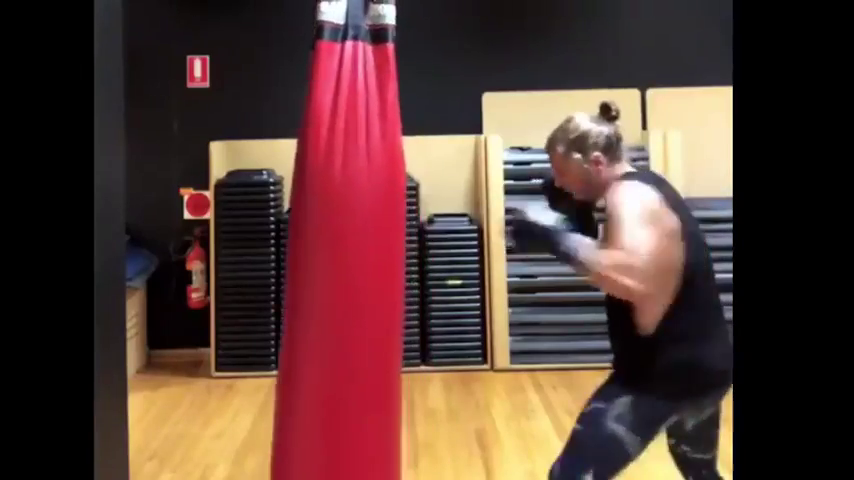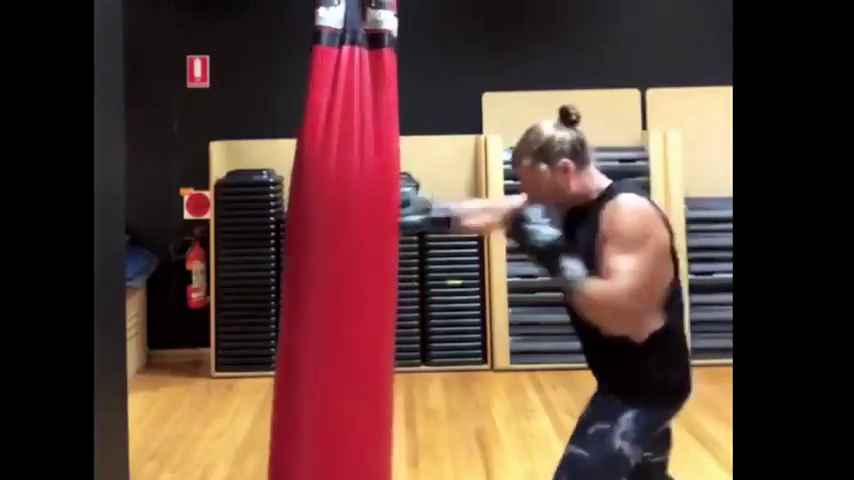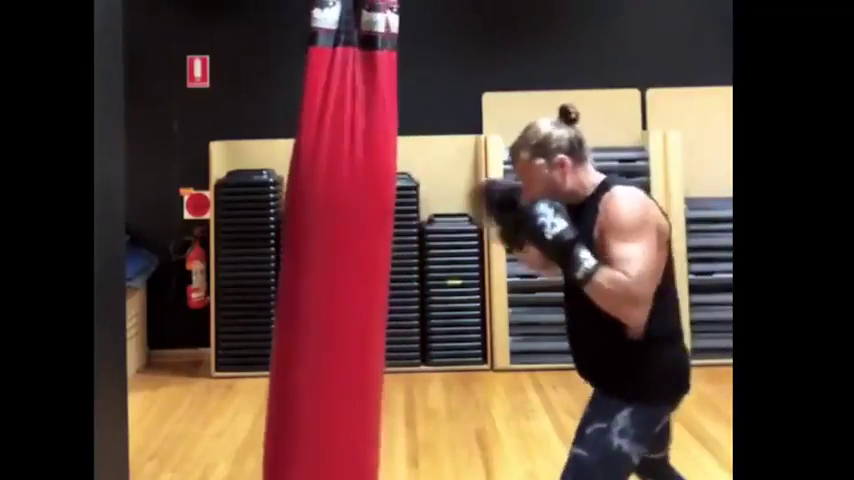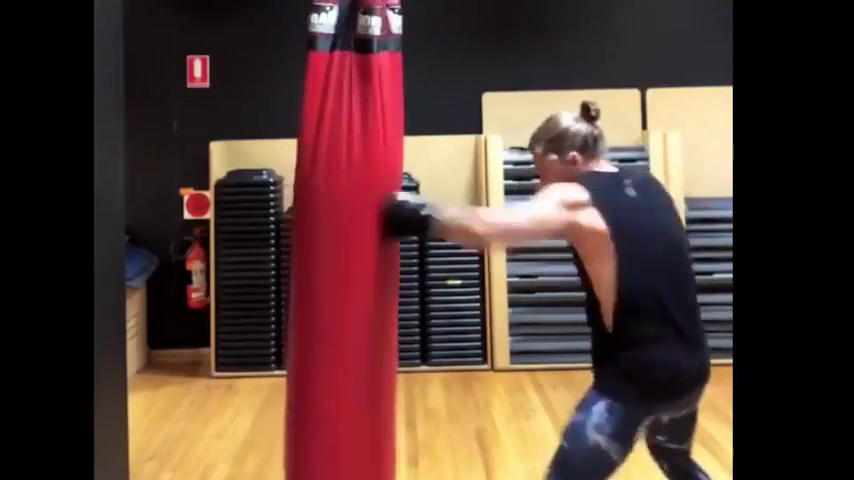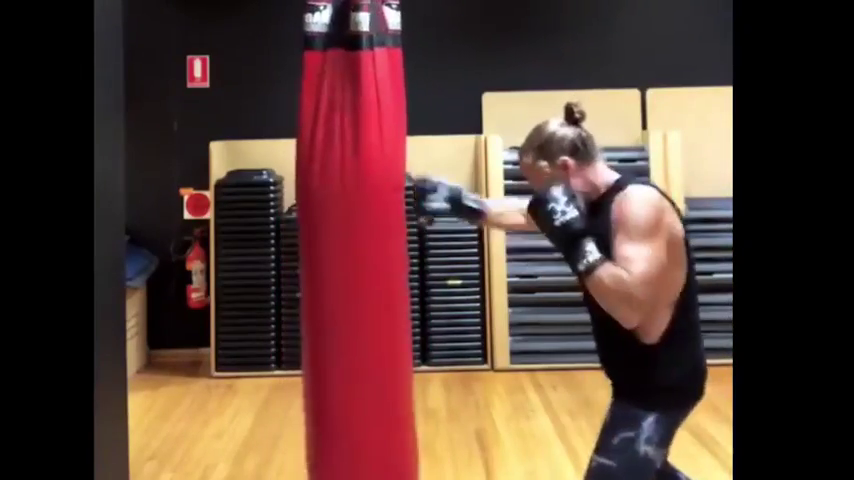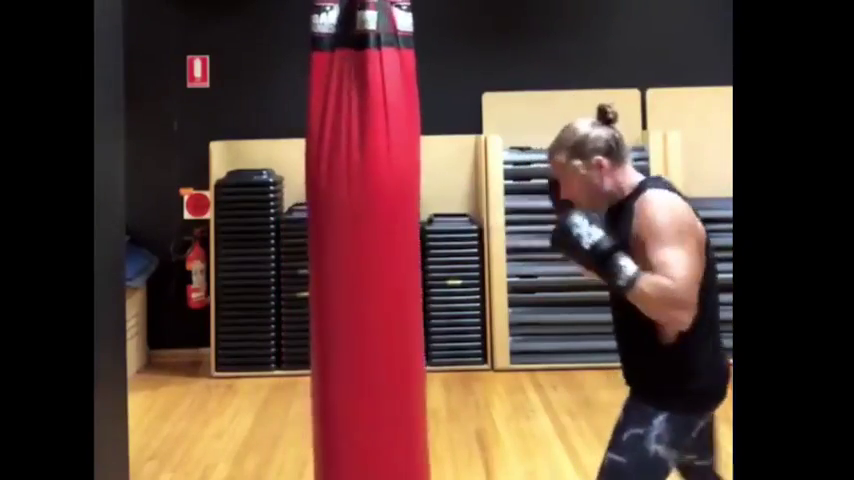
dt=0.3s
person 1, frame 1
left shoulder: (631, 196)
right shoulder: (645, 190)
left elbow: (630, 279)
left wrist: (560, 238)
right wrist: (554, 230)
left hip: (661, 371)
person 1, frame 2
left shoulder: (627, 213)
right shoulder: (567, 202)
left elbow: (619, 316)
right elbow: (494, 212)
left wrist: (556, 256)
left hip: (647, 381)
right hip: (635, 376)
person 1, frame 3
left shoulder: (623, 206)
right shoulder: (579, 205)
left elbow: (632, 303)
right elbow: (544, 260)
left wrist: (570, 251)
right wrist: (512, 223)
left hip: (641, 377)
right hip: (635, 373)
person 1, frame 4
left shoulder: (574, 199)
right shoulder: (647, 187)
left elbow: (489, 229)
left wrist: (420, 215)
left hip: (634, 372)
right hip: (685, 363)
person 1, frame 5
left shoulder: (639, 204)
right shoulder: (591, 201)
left elbow: (631, 307)
right elbow: (522, 215)
left wrist: (575, 241)
right wrist: (461, 202)
left hip: (661, 380)
right hip: (647, 372)
person 1, frame 6
left shoulder: (658, 207)
right shoulder: (634, 202)
left elbow: (677, 307)
left wrist: (608, 259)
right wrist: (578, 227)
left hip: (674, 381)
right hip: (700, 374)
